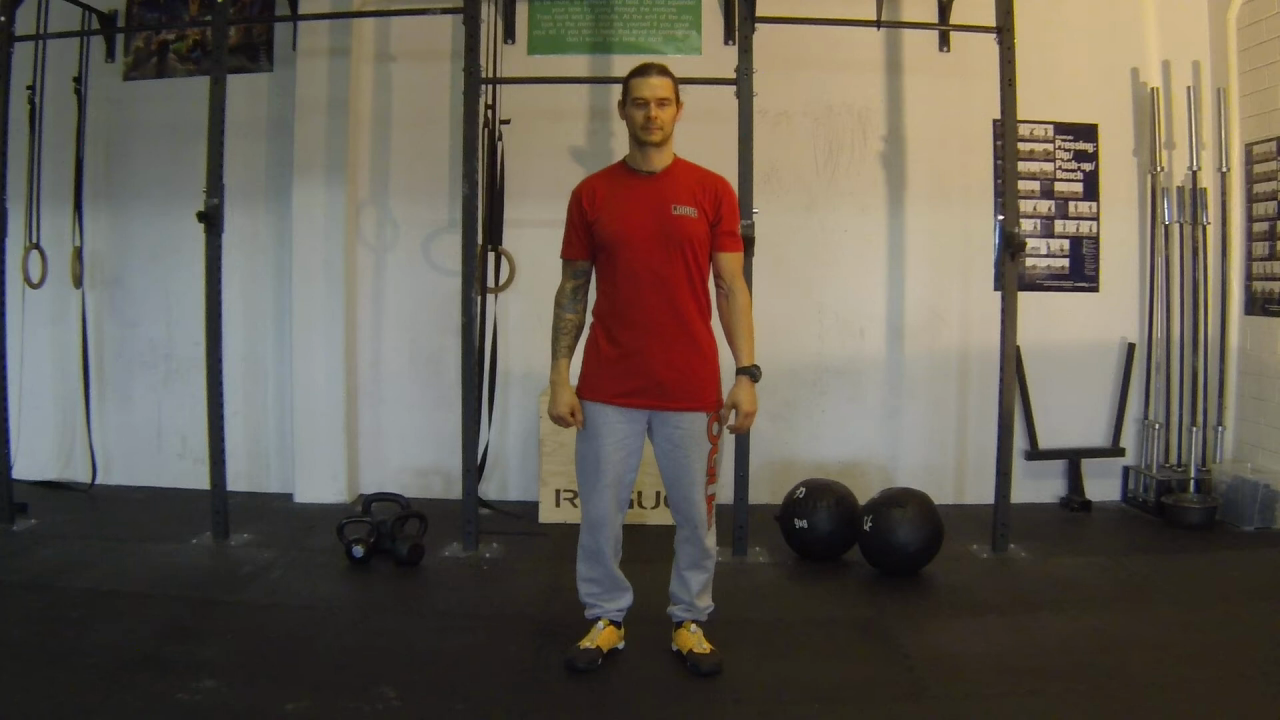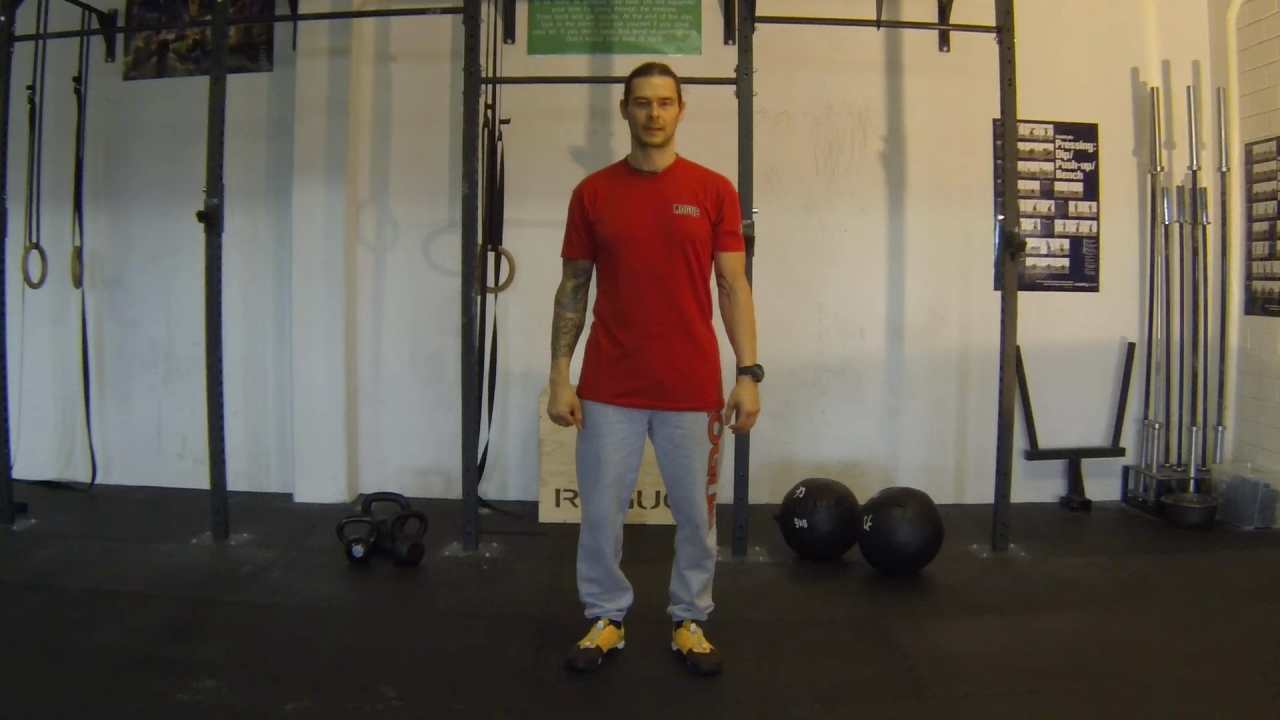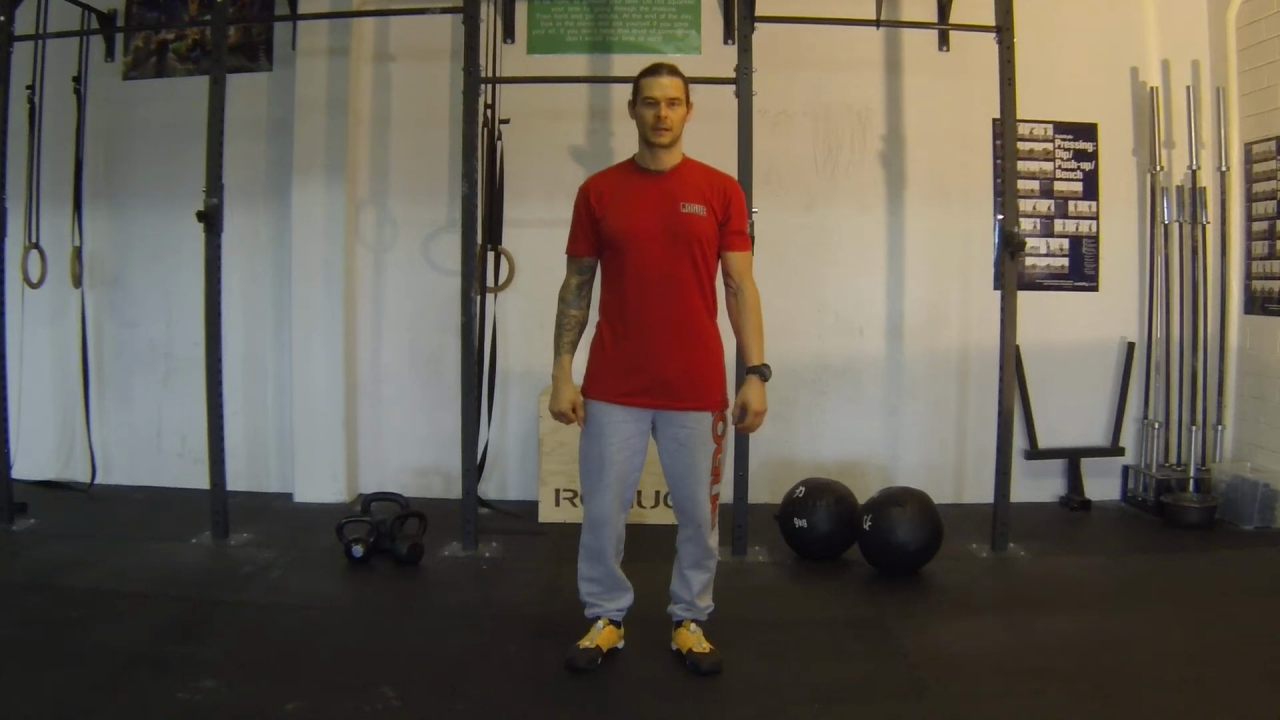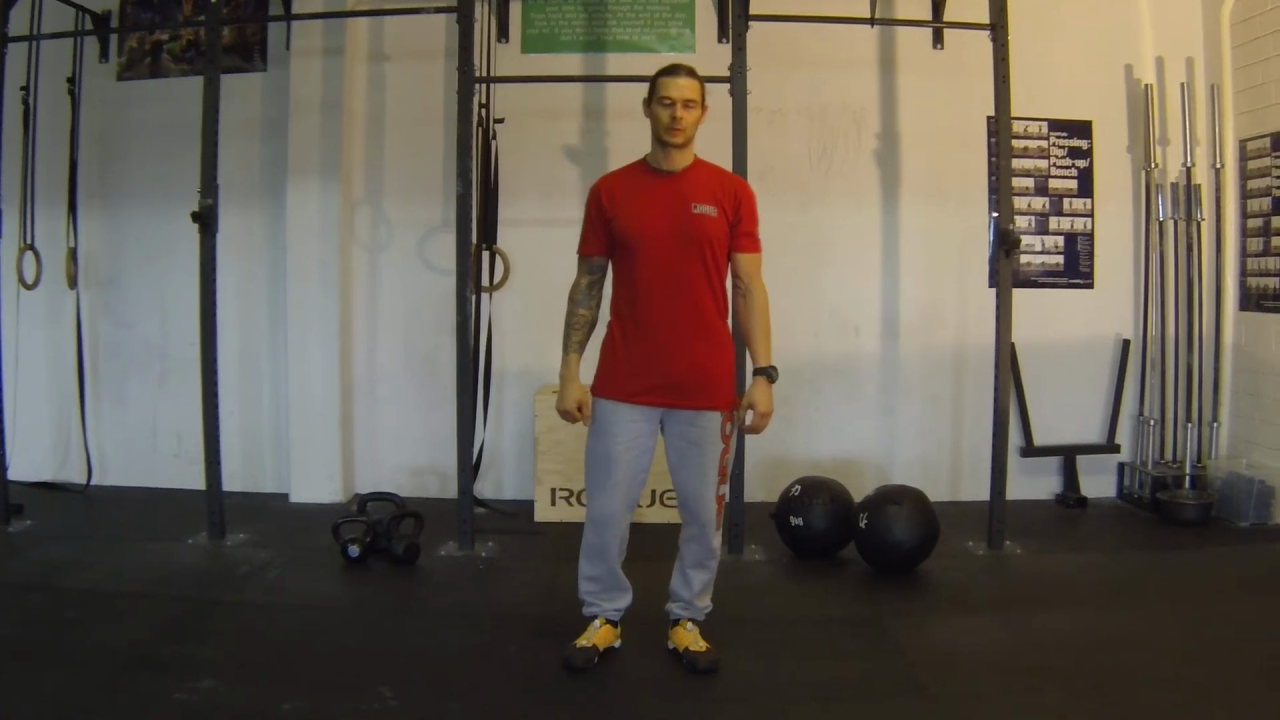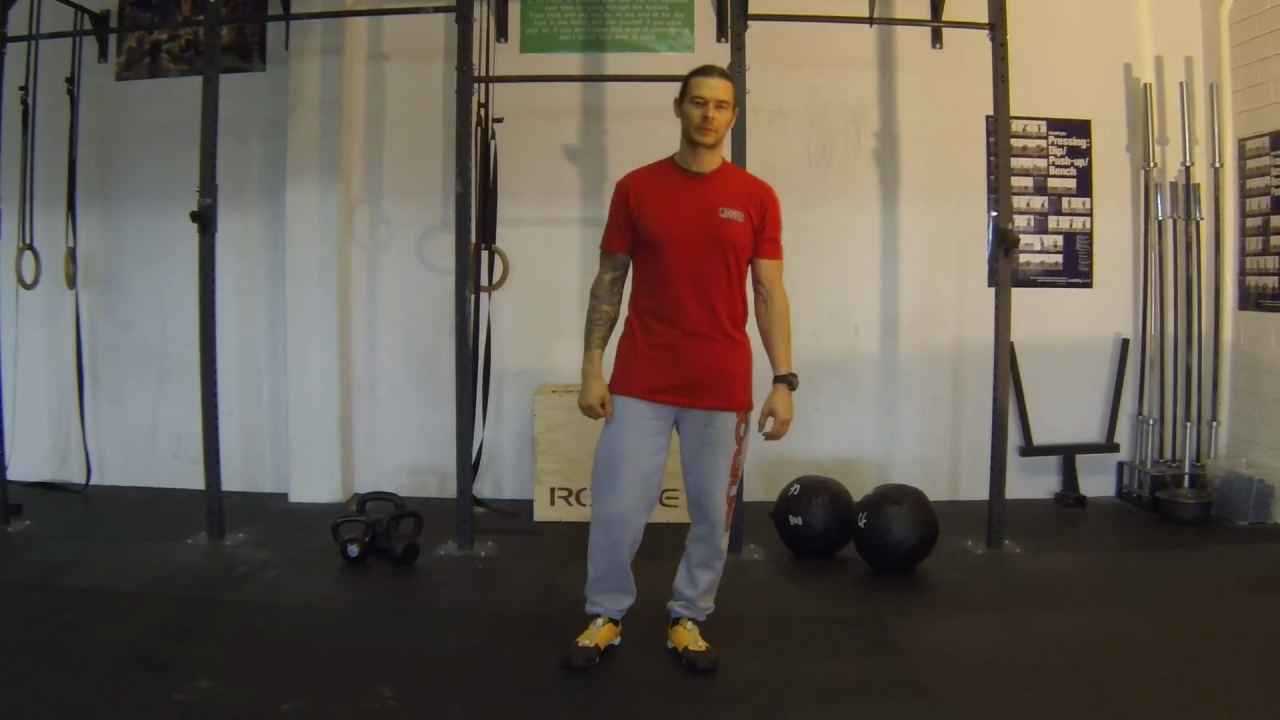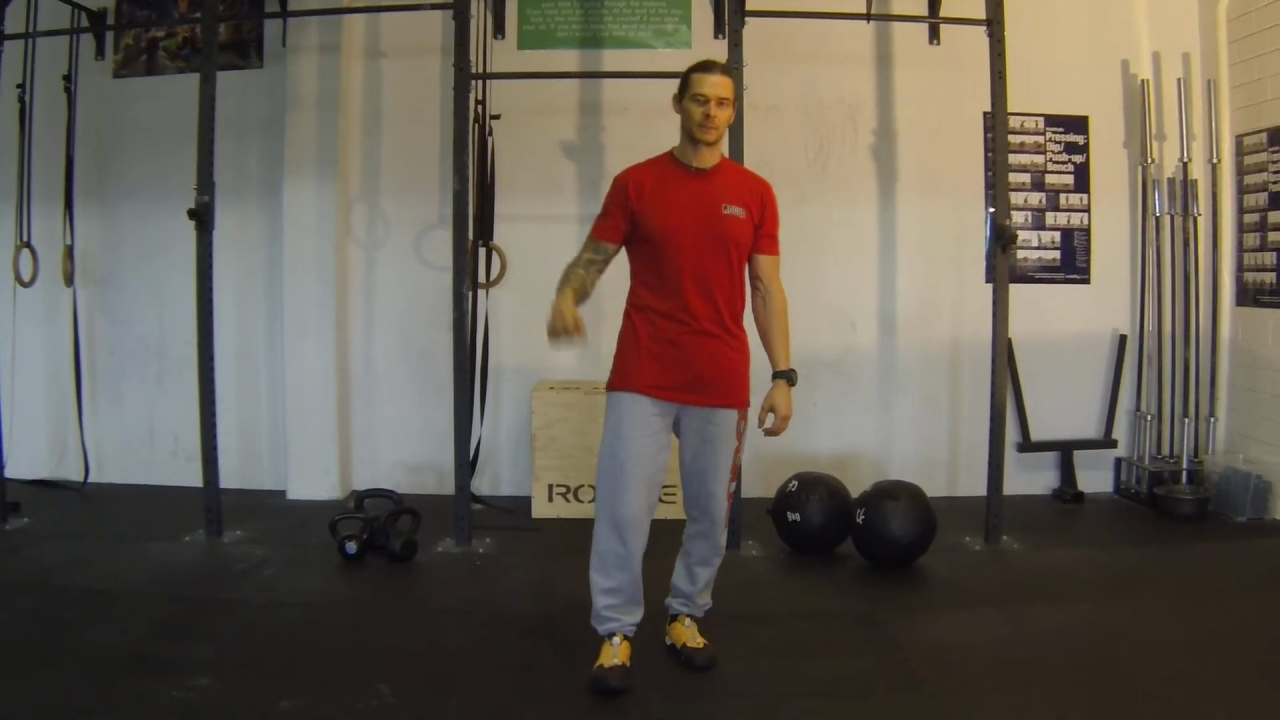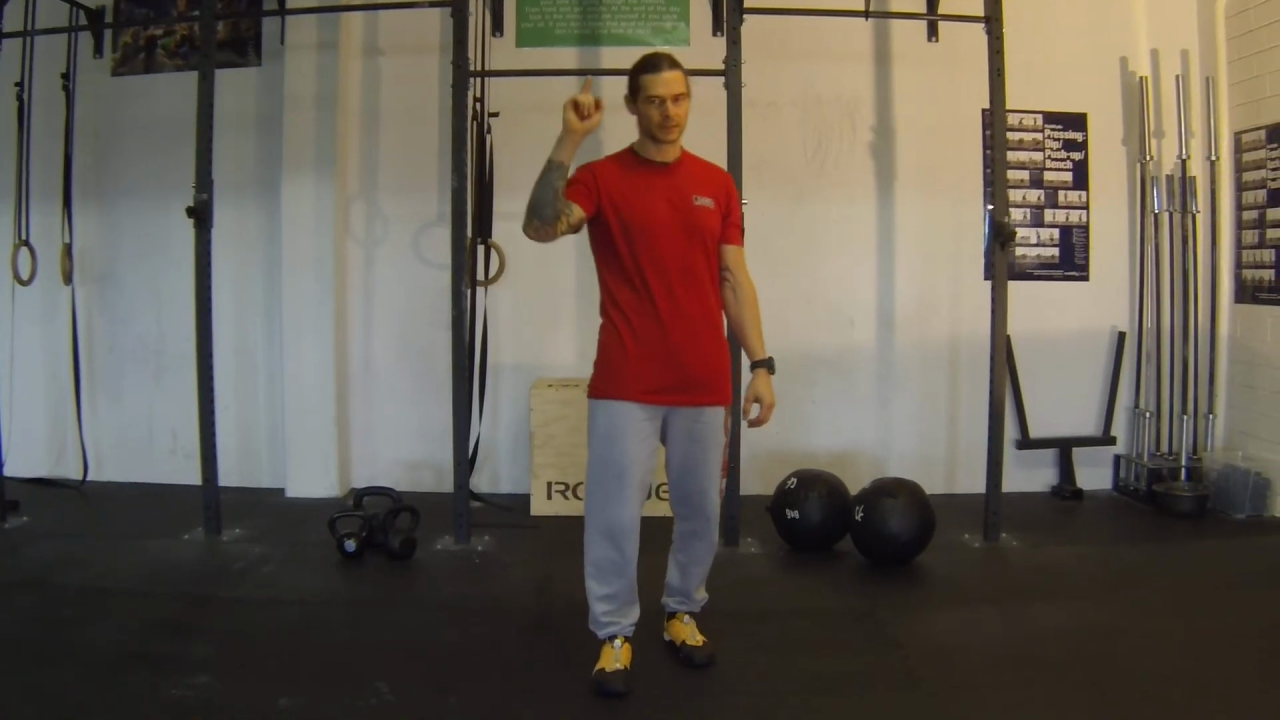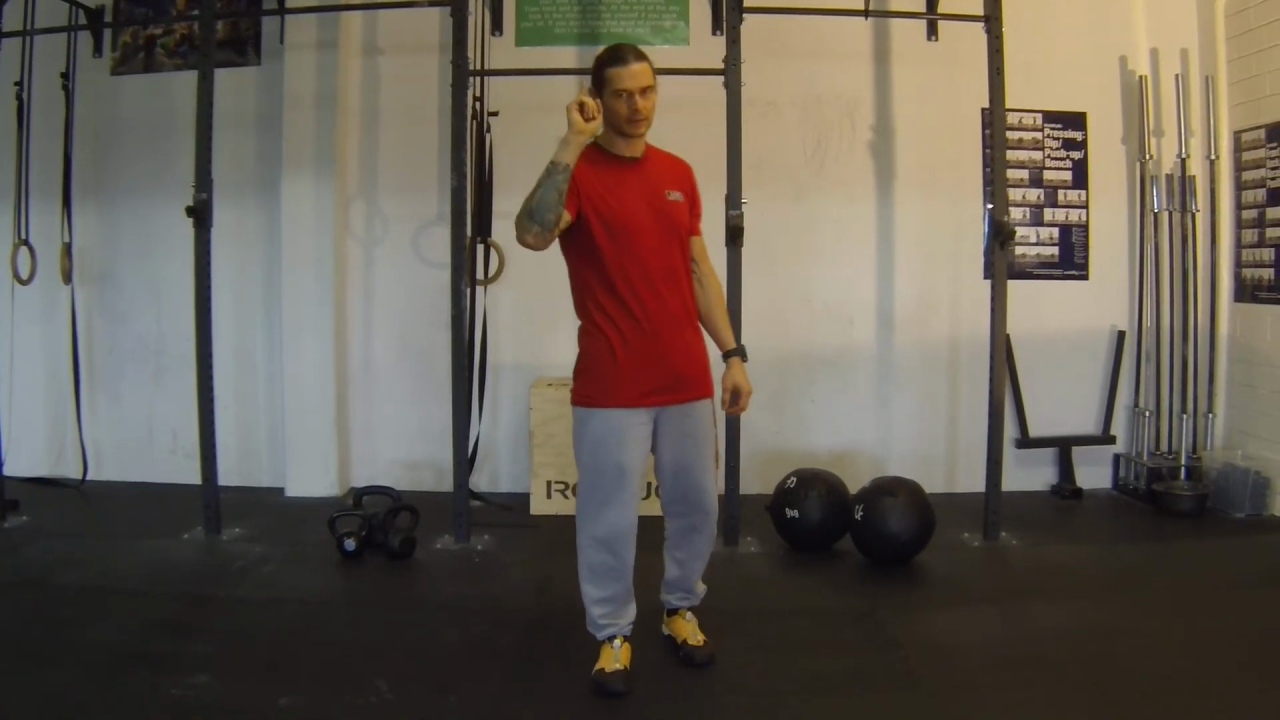
dt=0.5s
person 1, frame 1
left shoulder: (712, 191)
right shoulder: (591, 194)
left elbow: (731, 287)
right elbow: (572, 290)
left wrist: (746, 374)
right wrist: (559, 378)
left hip: (690, 388)
right hip: (608, 389)
left knee: (695, 513)
right knee: (600, 511)
left ankle: (689, 620)
right ankle: (605, 618)
person 1, frame 2
left shoulder: (714, 191)
right shoulder: (592, 193)
left elbow: (733, 286)
right elbow: (572, 289)
left wrist: (748, 373)
right wrist: (559, 376)
left hip: (692, 388)
right hip: (609, 389)
left knee: (696, 512)
right knee: (601, 510)
left ankle: (689, 620)
right ankle: (605, 618)
person 1, frame 3
left shoulder: (720, 191)
right shoulder: (598, 191)
left elbow: (740, 285)
right elbow: (576, 285)
left wrist: (756, 372)
right wrist: (562, 372)
left hip: (696, 388)
right hip: (613, 387)
left knee: (699, 513)
right knee: (603, 510)
left ankle: (690, 620)
right ankle: (605, 617)
person 1, frame 4
left shoulder: (731, 192)
right shoulder: (610, 191)
left elbow: (748, 287)
right elbow: (587, 285)
left wrist: (762, 374)
right wrist: (570, 371)
left hip: (706, 387)
right hip: (624, 385)
left knee: (703, 512)
right knee: (607, 509)
left ankle: (687, 619)
right ankle: (604, 617)
person 1, frame 5
left shoulder: (756, 198)
right shoulder: (636, 188)
left elbow: (770, 292)
right elbow: (609, 282)
left wrist: (784, 380)
right wrist: (591, 368)
left hip: (722, 387)
right hip: (641, 381)
left knee: (713, 513)
right knee: (617, 507)
left ankle: (688, 618)
right ankle: (604, 615)
person 1, frame 6
left shoulder: (755, 193)
right shoulder: (635, 183)
left elbow: (767, 289)
right elbow: (592, 258)
left wrist: (782, 376)
right wrist: (566, 298)
left hip: (721, 382)
right hip: (642, 378)
left knee: (711, 511)
right knee: (623, 508)
left ankle: (685, 615)
right ankle: (615, 633)
person 1, frame 7
left shoulder: (717, 183)
right shoulder: (600, 177)
left elbow: (735, 279)
right elbow: (539, 226)
left wrist: (760, 364)
right wrist: (569, 141)
left hip: (704, 381)
right hip: (626, 382)
left knee: (701, 509)
right knee: (614, 512)
left ankle: (682, 612)
right ankle: (614, 634)
person 1, frame 8
left shoulder: (678, 173)
right shoulder: (576, 174)
left elbow: (699, 270)
right elbow: (532, 234)
left wrist: (732, 353)
right wrist: (572, 142)
left hip: (686, 378)
right hip: (610, 386)
left knee: (696, 504)
right knee: (609, 516)
left ankle: (681, 609)
right ankle: (612, 634)
